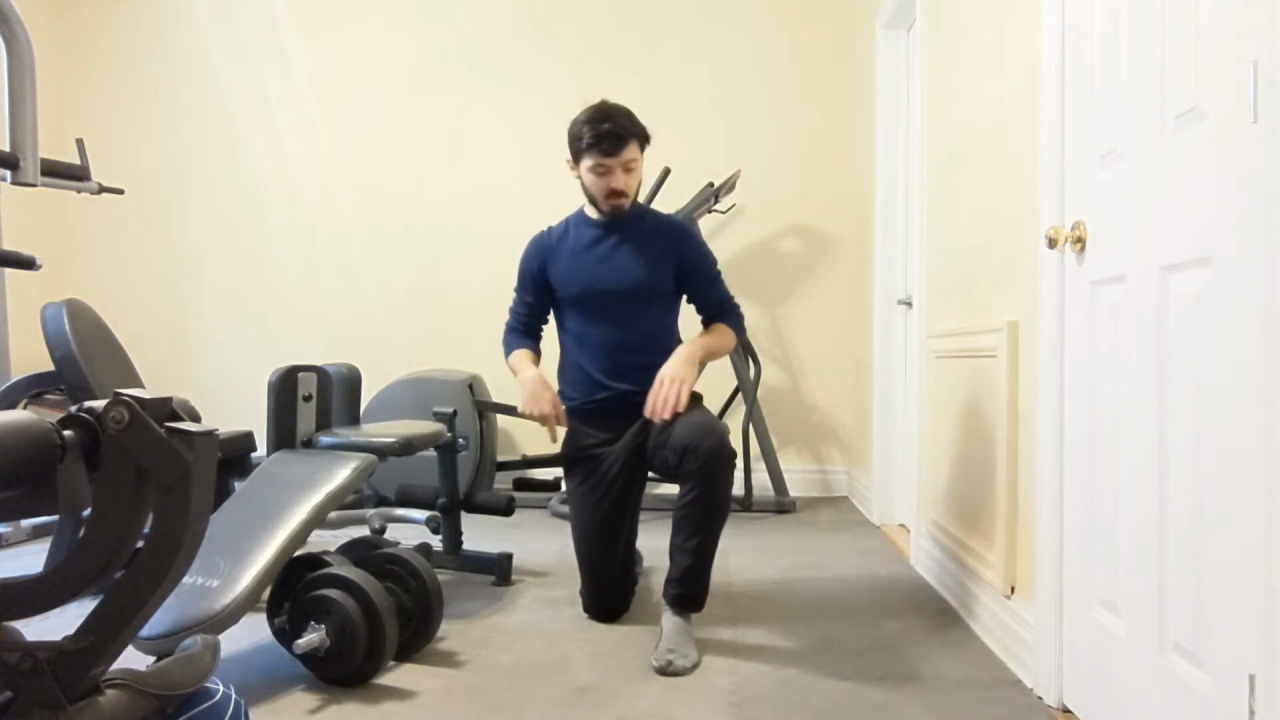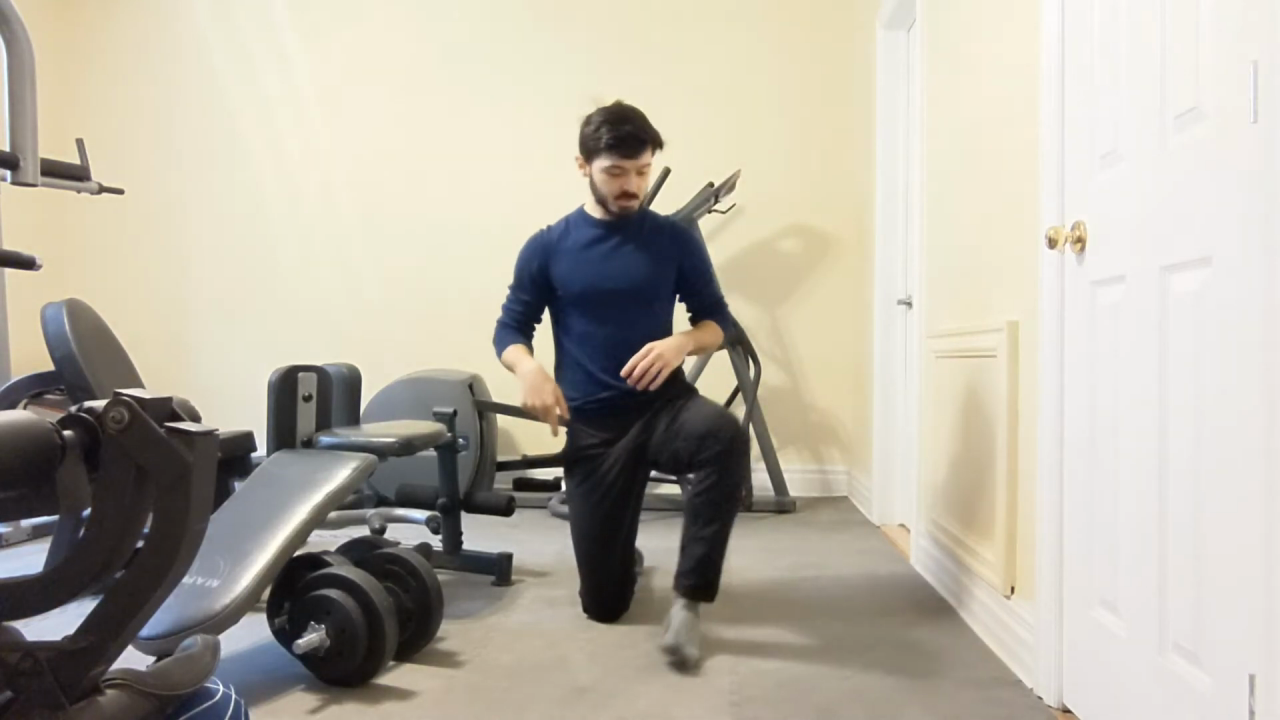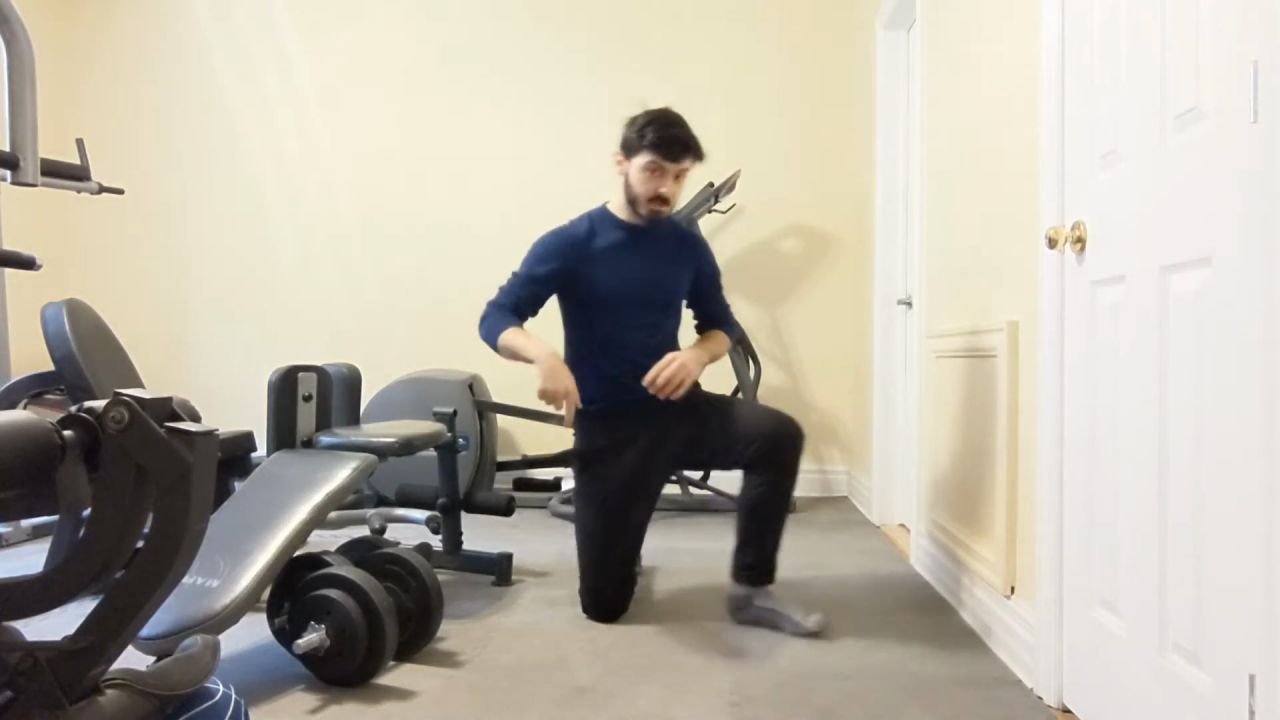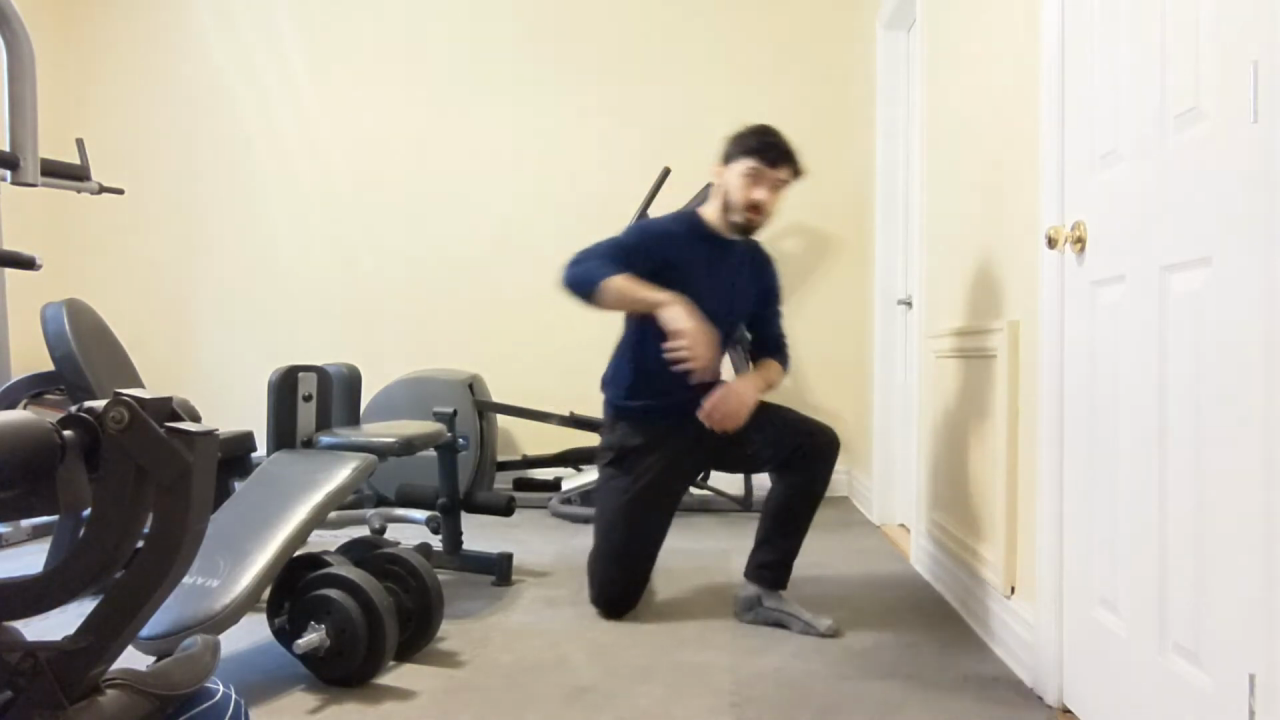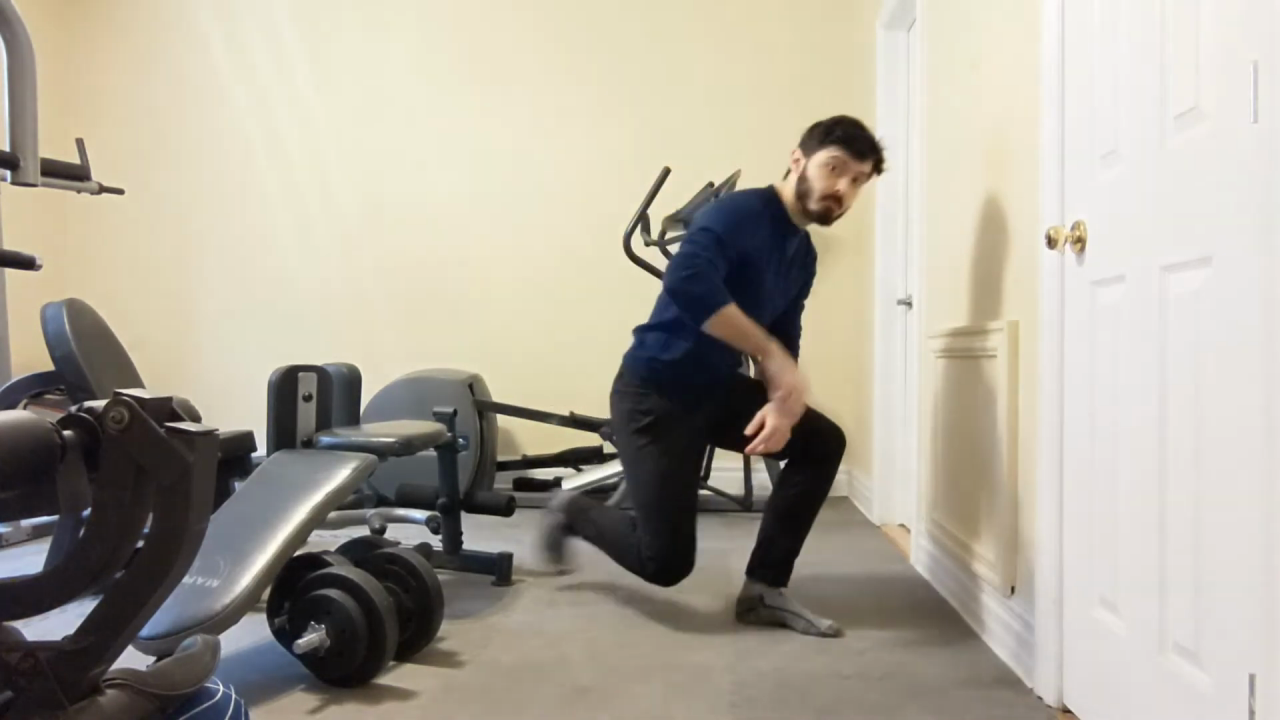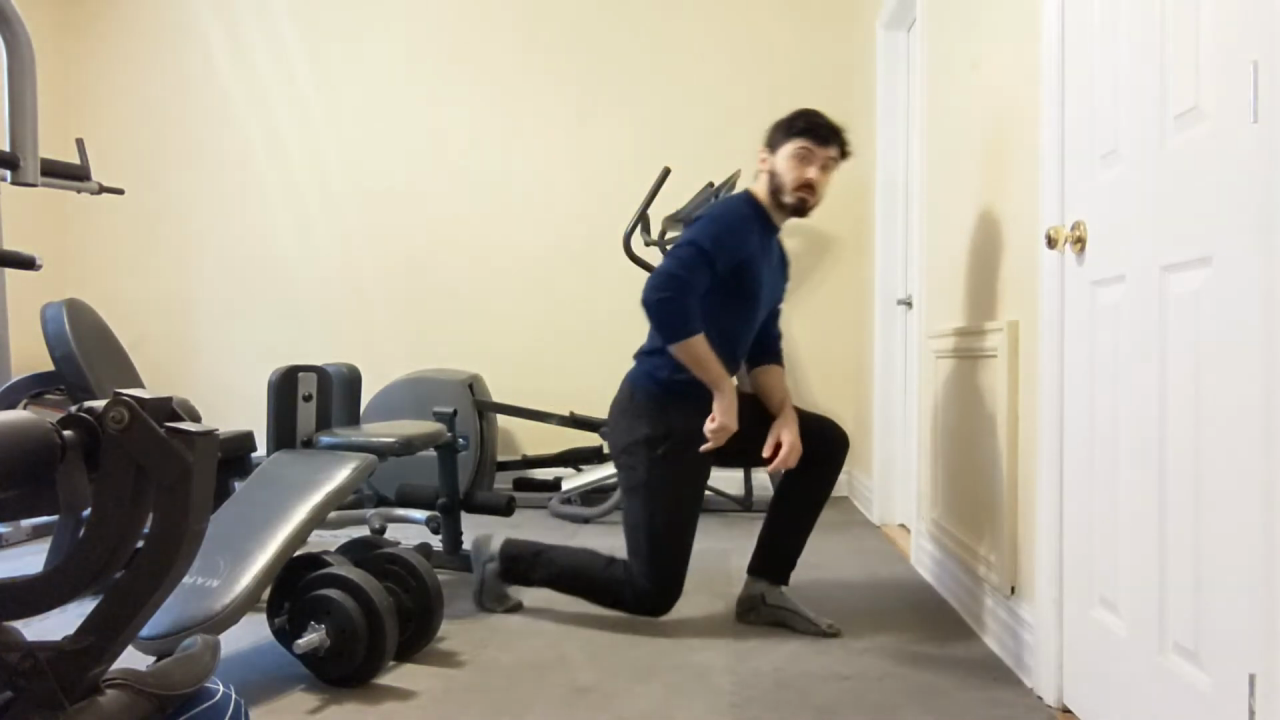
dt=0.3s
person 1, frame 1
left shoulder: (675, 237)
right shoulder: (548, 249)
left elbow: (729, 321)
right elbow: (519, 330)
left wrist: (689, 356)
right wrist: (528, 374)
left hip: (662, 407)
right hip: (590, 425)
left knee: (711, 447)
right knee: (602, 603)
left ankle: (678, 610)
right ankle: (626, 558)
person 1, frame 2
left shoulder: (674, 240)
right shoulder: (547, 249)
left elbow: (717, 320)
right elbow: (510, 329)
left wrist: (680, 343)
right wrist: (528, 368)
left hip: (664, 403)
right hip: (592, 426)
left knee: (724, 434)
right knee: (603, 604)
left ankle: (686, 601)
right ankle: (625, 556)
person 1, frame 3
left shoulder: (688, 247)
right shoulder: (571, 244)
left elbow: (720, 325)
right elbow: (497, 319)
left wrist: (696, 355)
right wrist: (543, 355)
left hip: (675, 409)
right hip: (606, 428)
left knee: (778, 435)
right knee: (602, 603)
left ankle: (750, 590)
right ankle: (621, 550)
person 1, frame 4
left shoulder: (757, 267)
right shoulder: (664, 236)
left elbow: (773, 352)
right elbow: (582, 273)
left wrist: (752, 385)
right wrist: (668, 304)
left hip: (709, 411)
right hip: (639, 423)
left knee: (815, 444)
right knee: (613, 597)
left ankle: (761, 591)
right ankle: (624, 537)
person 1, frame 5
left shoulder: (803, 254)
right shoulder: (740, 213)
left elbow: (786, 340)
right elbow: (689, 281)
left wrist: (784, 403)
right wrist: (773, 362)
left hip: (715, 385)
right hip: (656, 389)
left knee: (822, 442)
right knee: (667, 559)
left ankle: (762, 591)
right ankle: (576, 512)
person 1, frame 6
left shoulder: (774, 253)
right shoulder: (727, 222)
left elbow: (764, 349)
right elbow: (663, 298)
left wrist: (785, 416)
right wrist: (723, 391)
left hip: (704, 405)
right hip: (655, 415)
left knee: (825, 444)
right knee: (651, 590)
left ankle: (764, 590)
right ankle: (504, 557)
